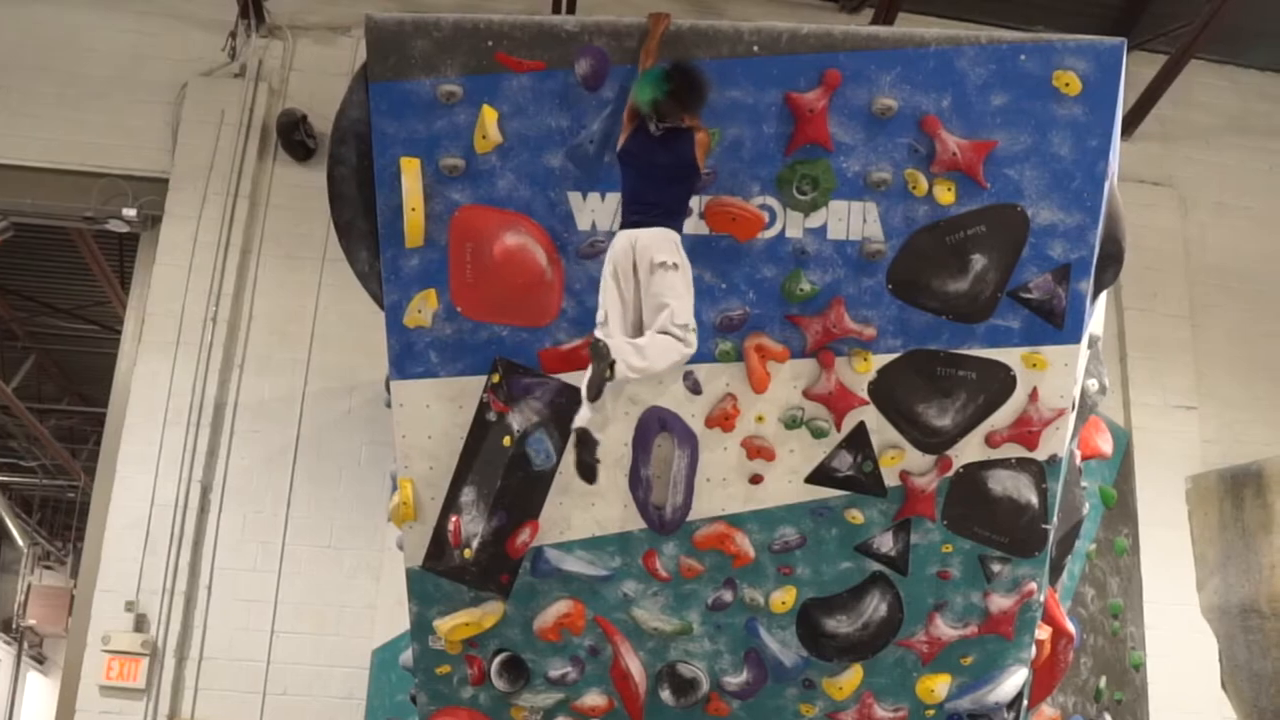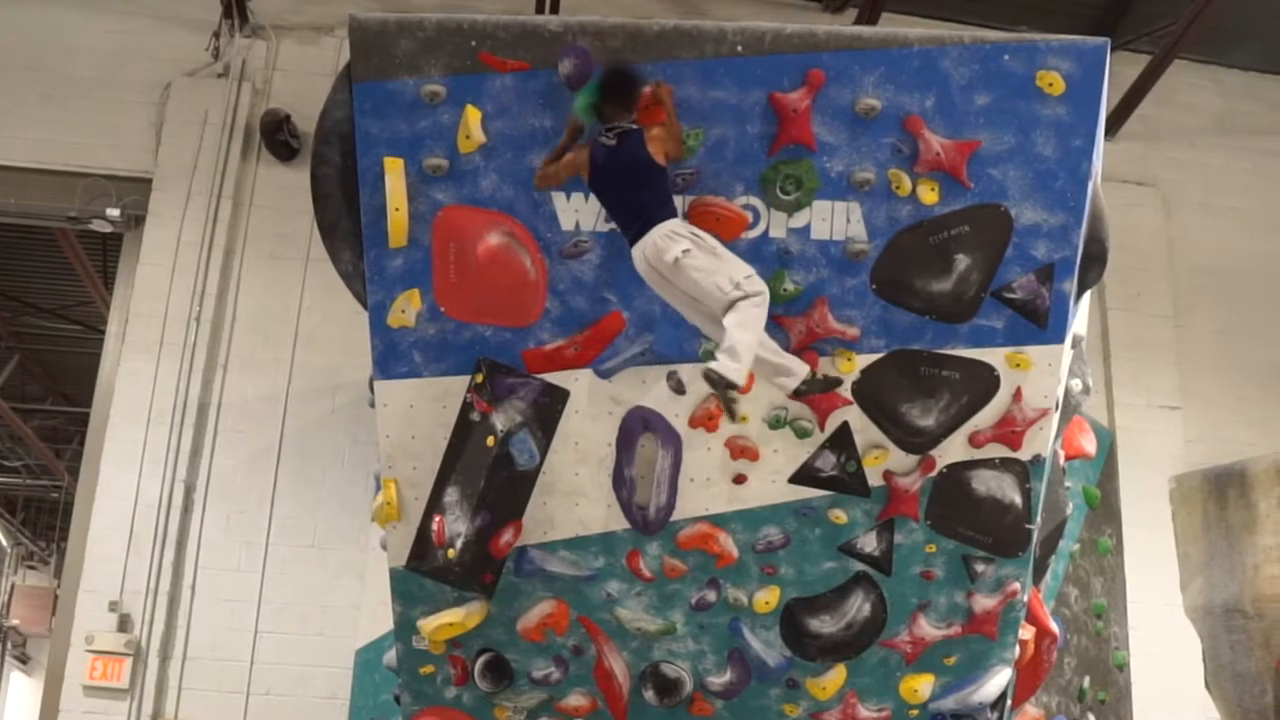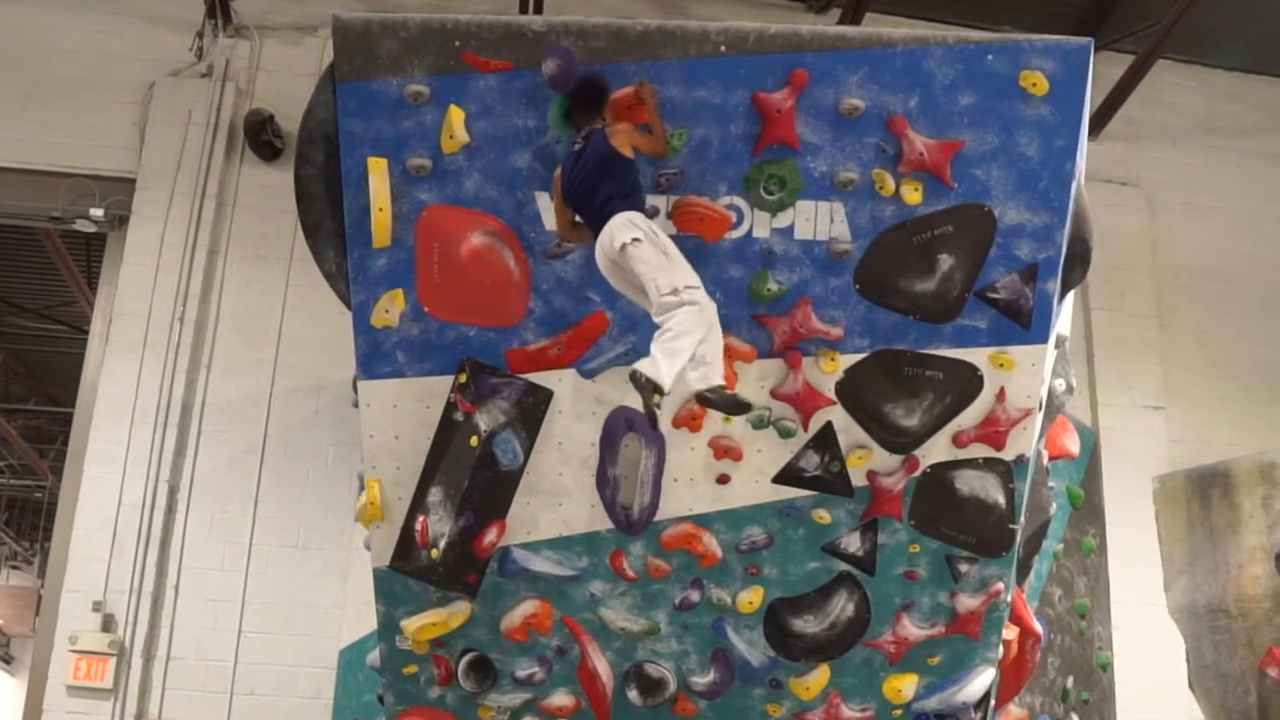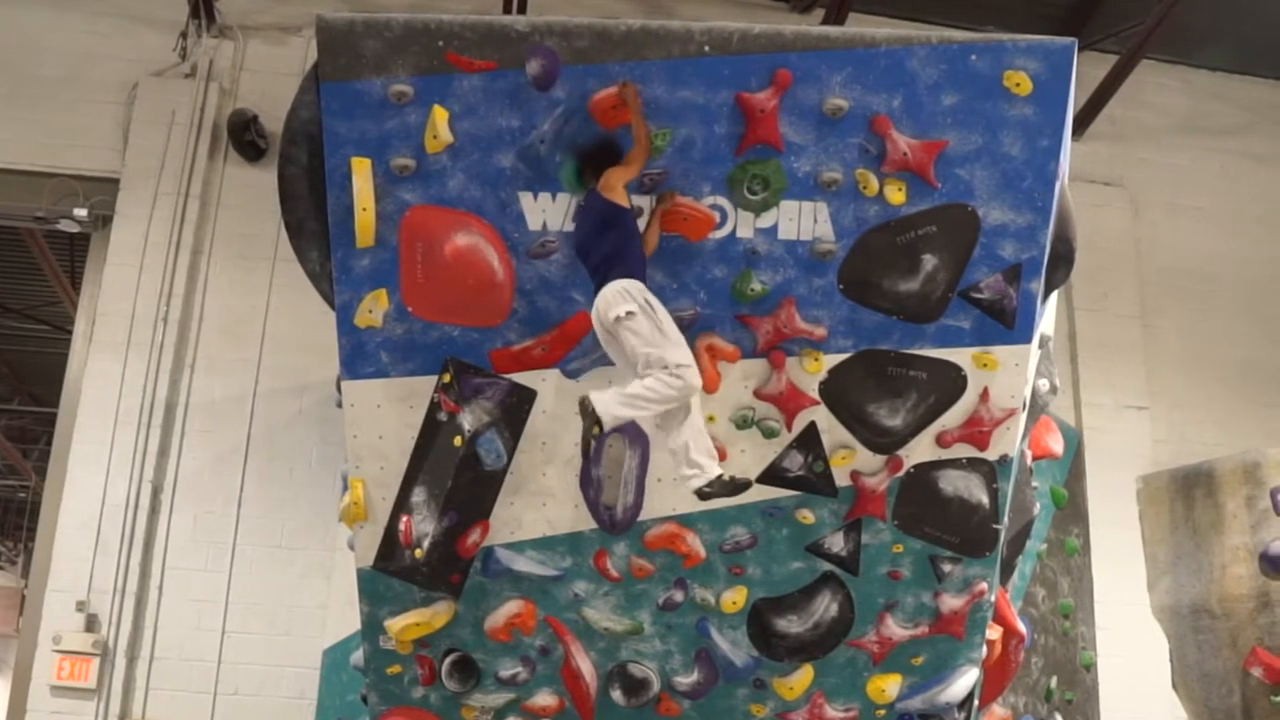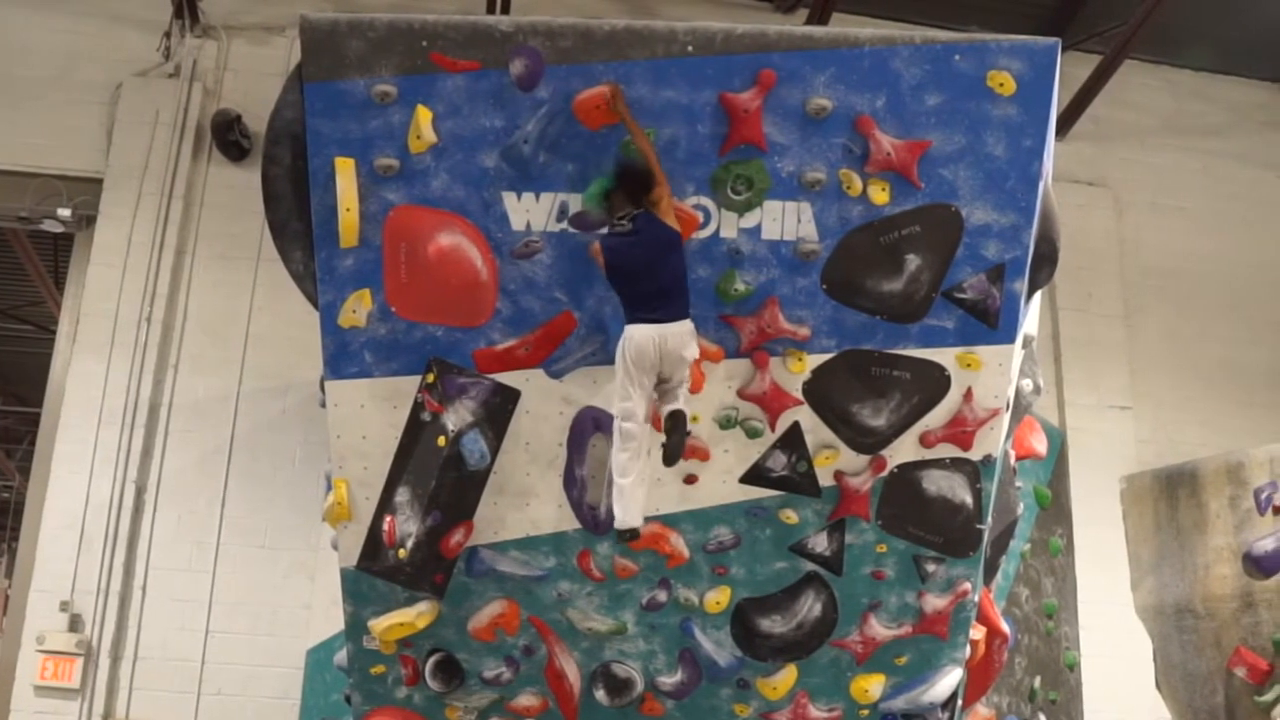
dt=1s
person 1, frame 1
left shoulder: (632, 129)
right shoulder: (697, 141)
left elbow: (641, 81)
left wrist: (653, 35)
right wrist: (689, 113)
left hip: (622, 243)
right hip: (662, 242)
left knee: (613, 340)
right knee: (676, 340)
left ankle: (586, 423)
right ankle: (612, 355)
person 1, frame 2
left shoulder: (584, 156)
right shoulder: (652, 137)
left elbow: (541, 178)
right elbow: (678, 151)
left wrist: (570, 138)
right wrist: (668, 105)
left hip: (642, 254)
right hip: (670, 236)
left knee: (726, 322)
right knee: (751, 292)
left ankle: (796, 377)
right ankle: (727, 371)
person 1, frame 3
left shoulder: (564, 170)
right shoulder: (618, 132)
left elbow: (565, 230)
right elbow: (660, 146)
right wrist: (650, 105)
left hip: (605, 246)
right hip: (628, 228)
left knee: (696, 310)
right knee: (691, 303)
left ankle: (709, 383)
right ankle: (653, 374)
person 1, frame 4
left shoulder: (585, 225)
right shoulder: (609, 183)
left elbow: (640, 249)
right elbow: (642, 150)
left wrist: (659, 210)
right wrist: (634, 107)
left hip: (606, 306)
right hip: (626, 297)
left knee: (670, 394)
right knee: (679, 377)
left ankle: (706, 476)
right ankle: (603, 408)
person 1, frame 5
left shoulder: (601, 247)
right shoulder: (663, 217)
right elbow: (653, 162)
right wrist: (626, 115)
left hip: (638, 336)
right hip: (679, 331)
left knee: (630, 424)
right knee: (674, 388)
left ankle: (628, 520)
right ankle: (675, 416)
